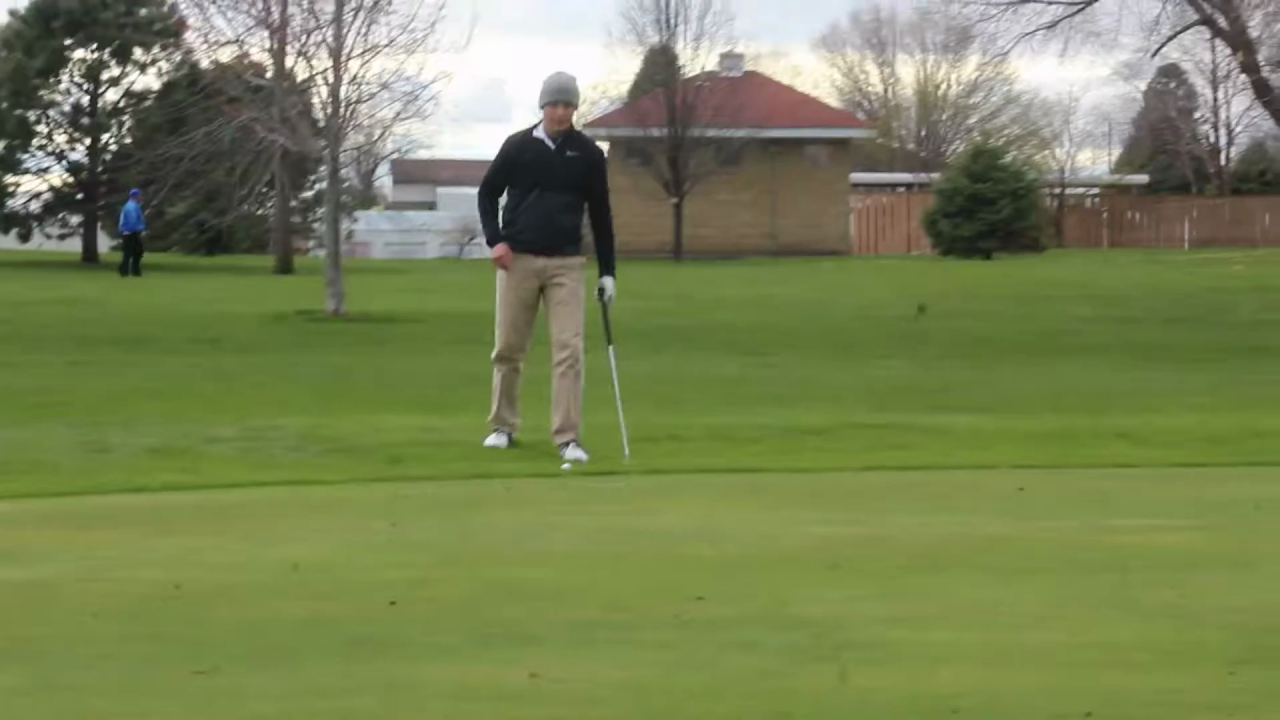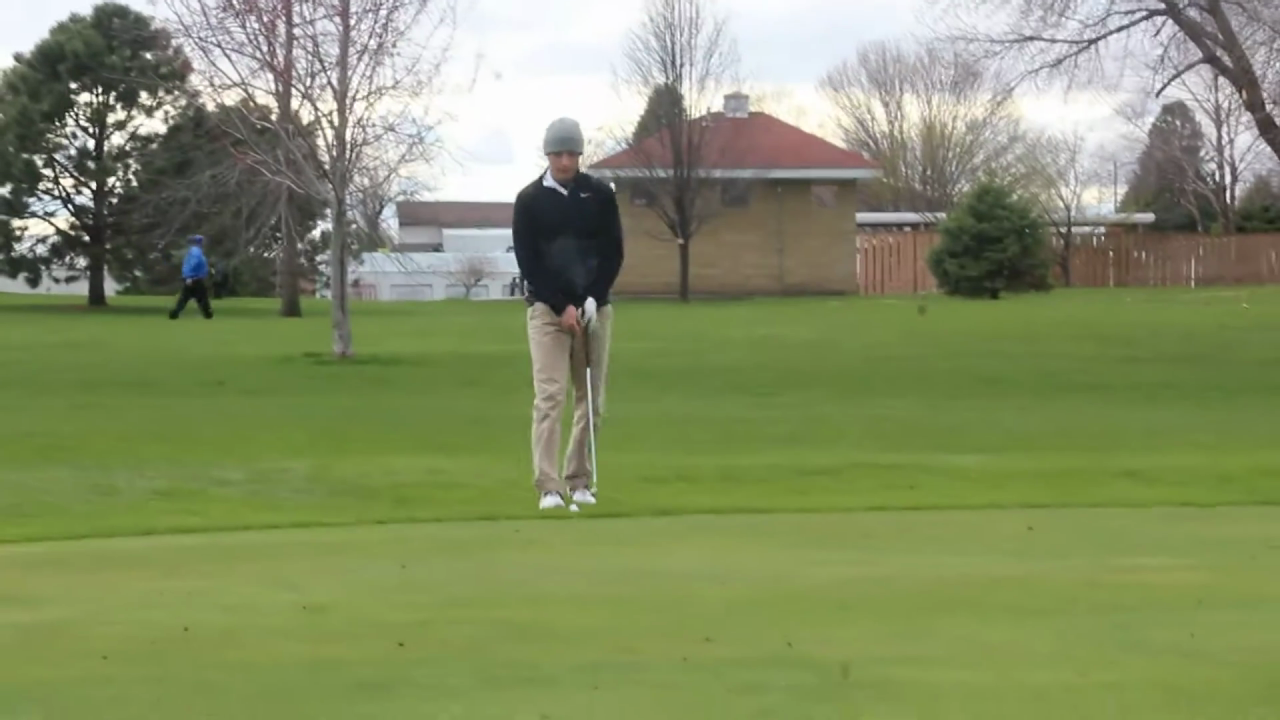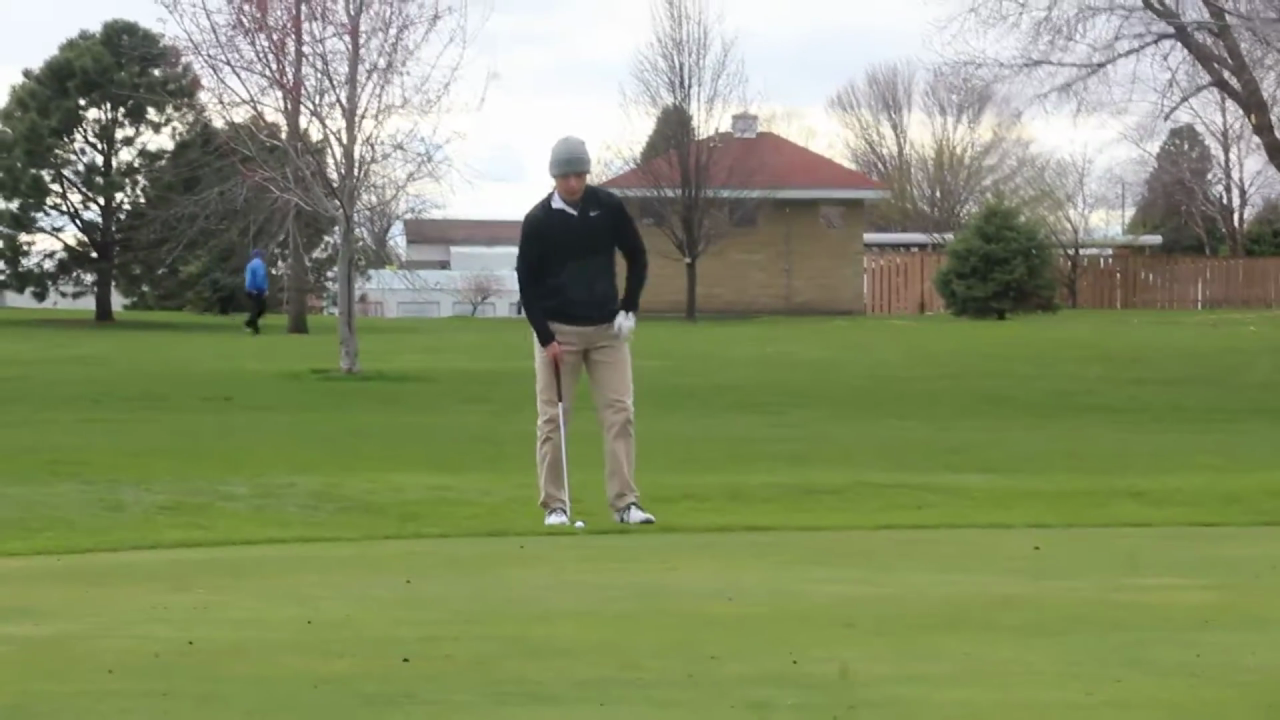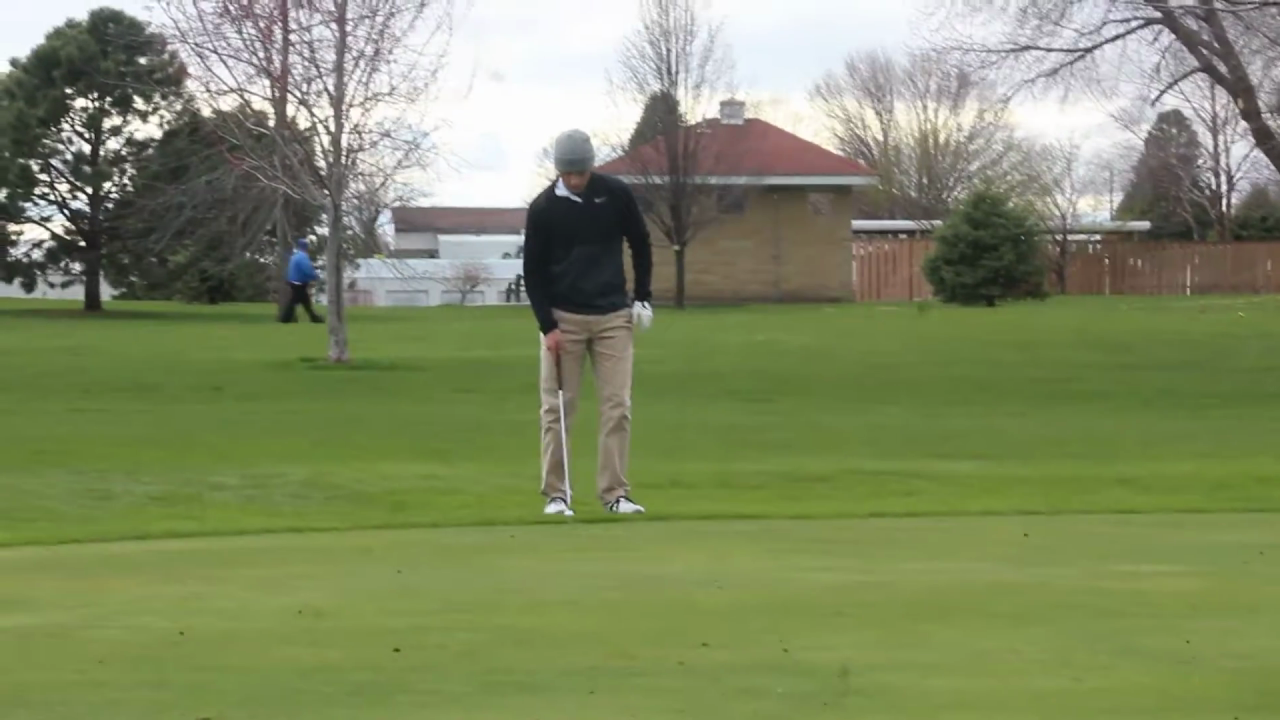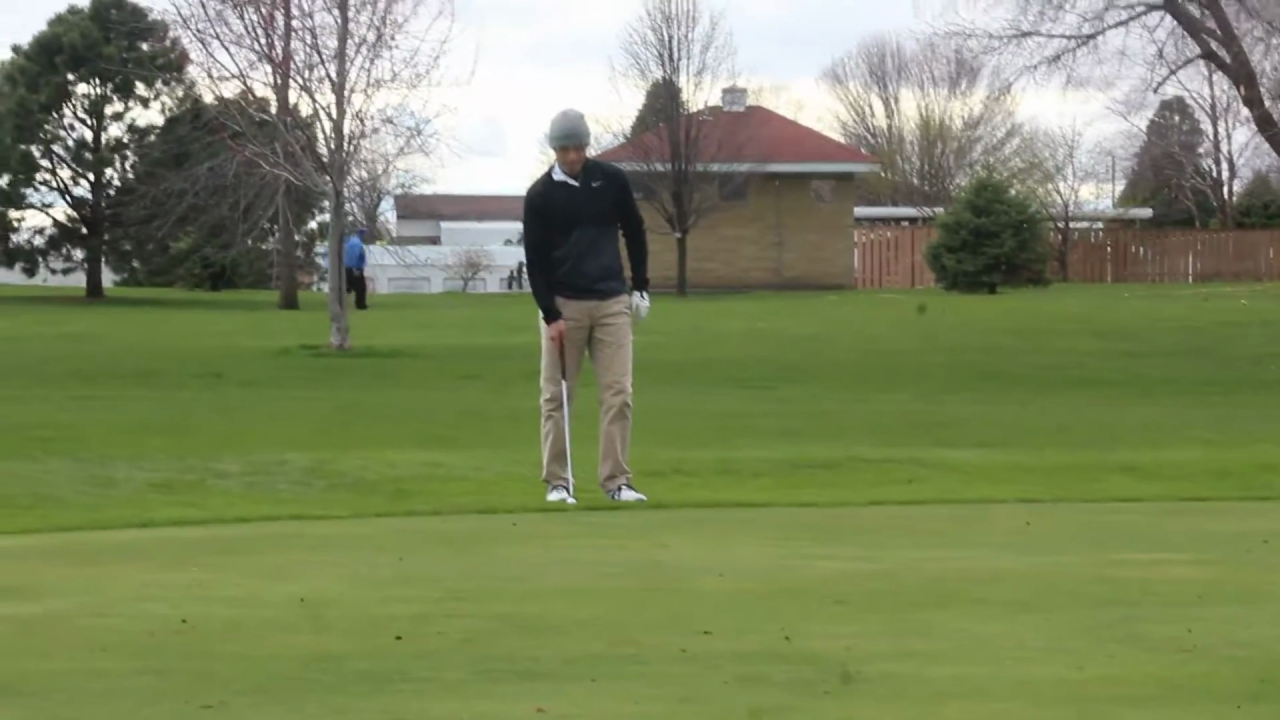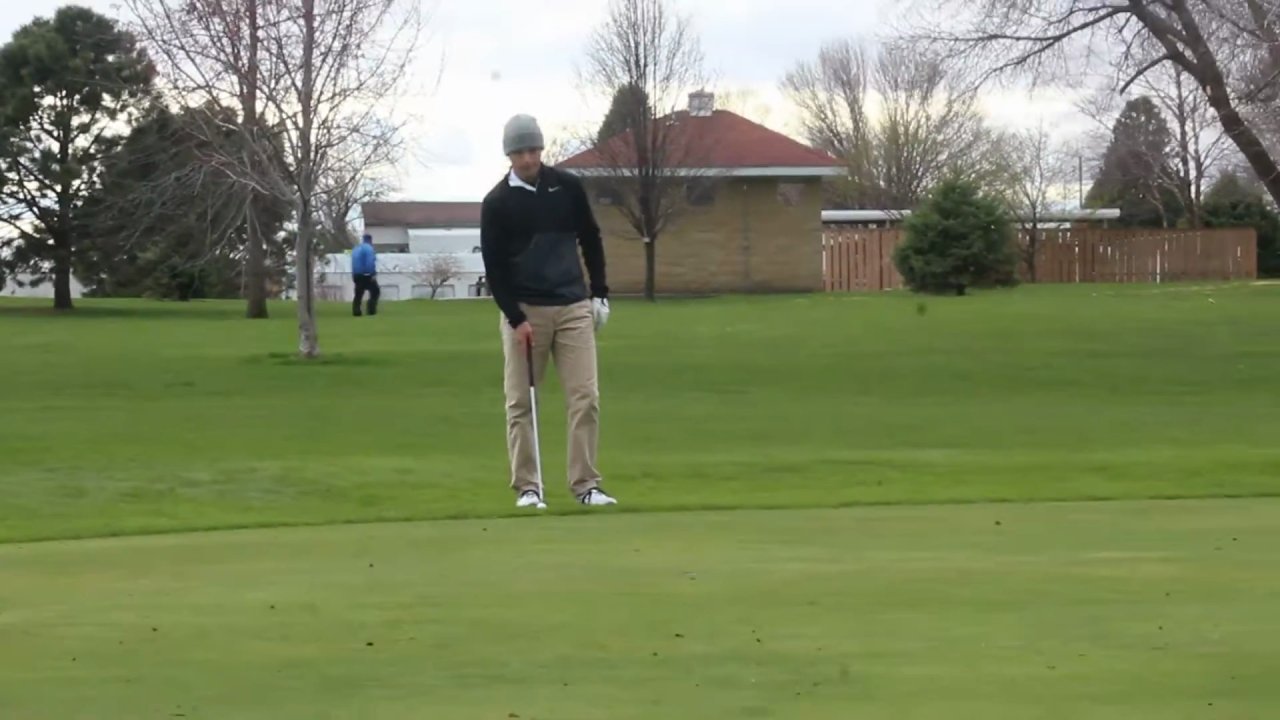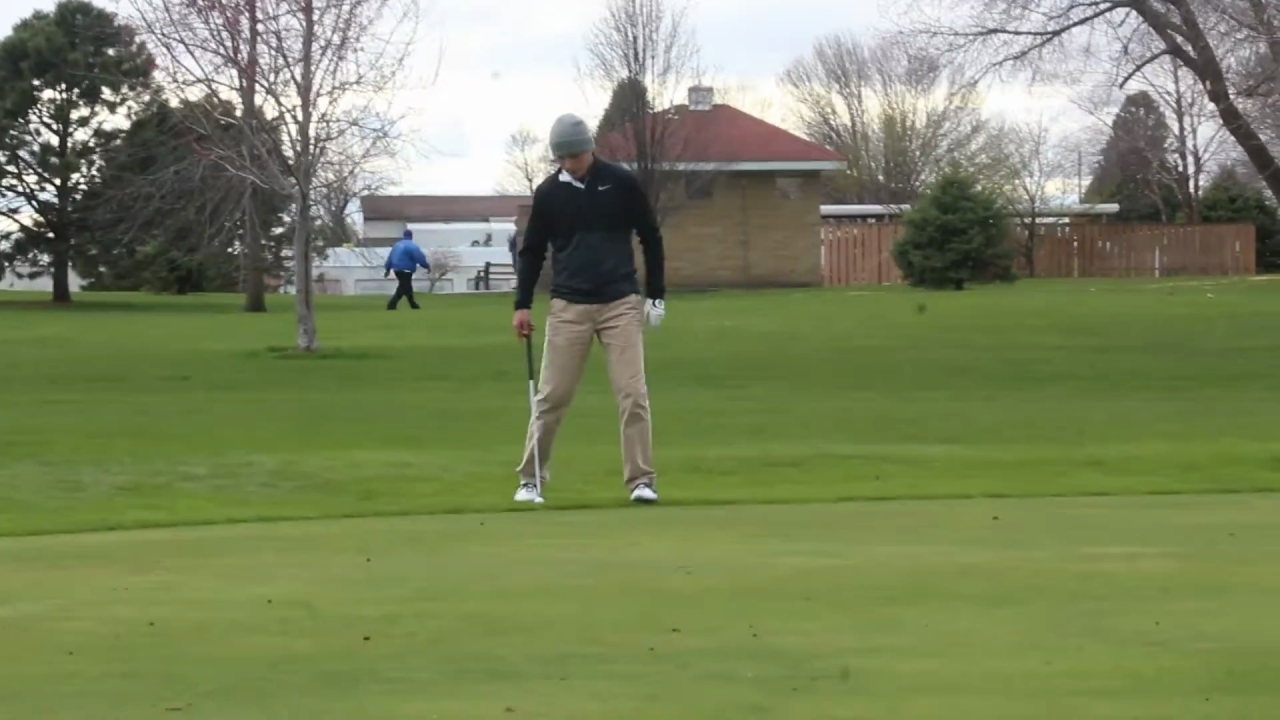
dt=0.7s
person 1, frame 1
left shoulder: (588, 153)
right shoulder: (517, 146)
left elbow: (601, 214)
right elbow: (488, 193)
left wrist: (607, 270)
right wrist: (495, 239)
left hip: (567, 261)
right hip: (518, 259)
left knee: (569, 349)
right knee: (508, 348)
left ankle: (568, 438)
right ankle: (503, 425)
person 1, frame 2
left shoulder: (600, 193)
right shoulder: (529, 199)
left elbow: (614, 252)
right elbow: (527, 260)
left wrist: (594, 298)
right wrist: (562, 306)
left hip: (593, 308)
right hip: (547, 309)
left knee: (591, 400)
right knee: (550, 396)
left ankle: (579, 478)
right ankle: (549, 486)
person 1, frame 3
left shoulder: (610, 207)
right shoulder: (538, 220)
left elbow: (637, 258)
right elbow: (528, 284)
left wrist: (629, 309)
right wrist: (546, 338)
left hip: (607, 325)
right hip: (557, 329)
left knee: (619, 412)
right knee: (552, 418)
left ankle: (625, 502)
right ankle: (554, 505)
person 1, frame 4
left shoulder: (617, 194)
right shoulder: (543, 208)
left elbow: (640, 244)
right elbow: (533, 271)
left wrist: (642, 297)
right wrist: (547, 325)
left hip: (613, 315)
right hip: (562, 317)
left knee: (617, 406)
right knee: (556, 407)
left ankle: (614, 492)
right ankle: (555, 493)
person 1, frame 5
left shoulder: (612, 179)
right shoulder: (540, 194)
left elbow: (634, 232)
right elbow: (535, 259)
left wrist: (640, 286)
right wrist: (550, 315)
left hip: (612, 301)
right hip: (563, 305)
left knee: (618, 393)
right knee: (556, 395)
left ankle: (616, 480)
right ankle: (557, 481)
person 1, frame 6
left shoulder: (567, 186)
right shoulder: (497, 202)
left elbow: (591, 239)
right elbow: (493, 267)
left wrist: (600, 293)
right wrist: (515, 317)
left hip: (574, 307)
right hip: (524, 311)
left knee: (585, 397)
right knee: (520, 402)
left ankle: (585, 484)
right ankle: (527, 486)
person 1, frame 7
left shoulder: (622, 182)
right shoulder: (548, 193)
left elbow: (651, 238)
right elbow: (531, 252)
left wrist: (656, 294)
right wrist: (522, 304)
left hip: (620, 303)
right hip: (568, 306)
left knee: (632, 392)
right knee: (552, 395)
left ankle: (641, 479)
right ankle: (529, 478)
